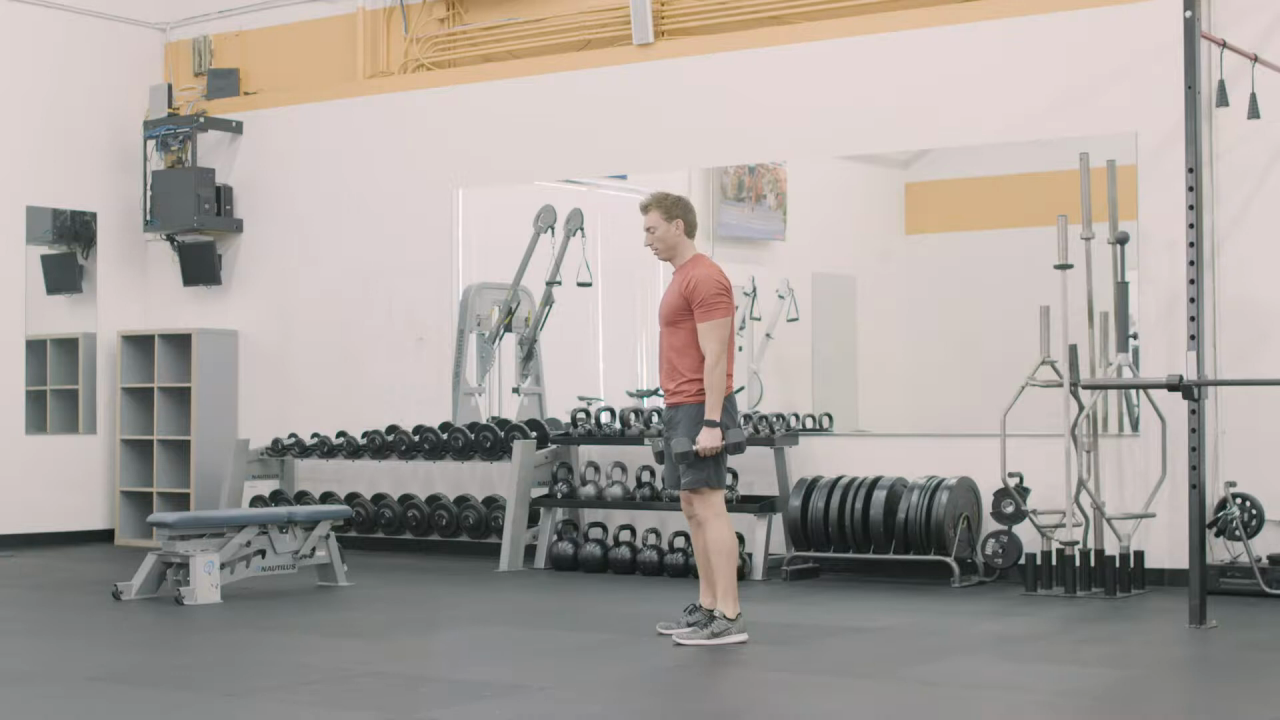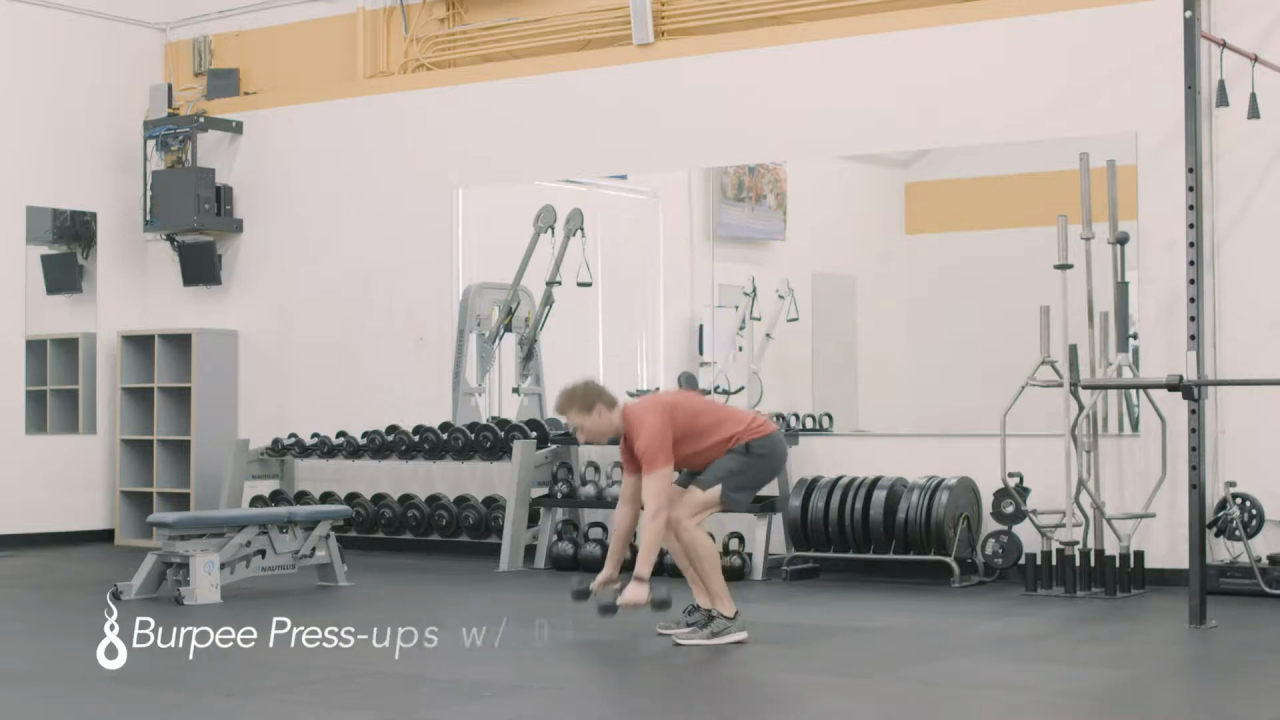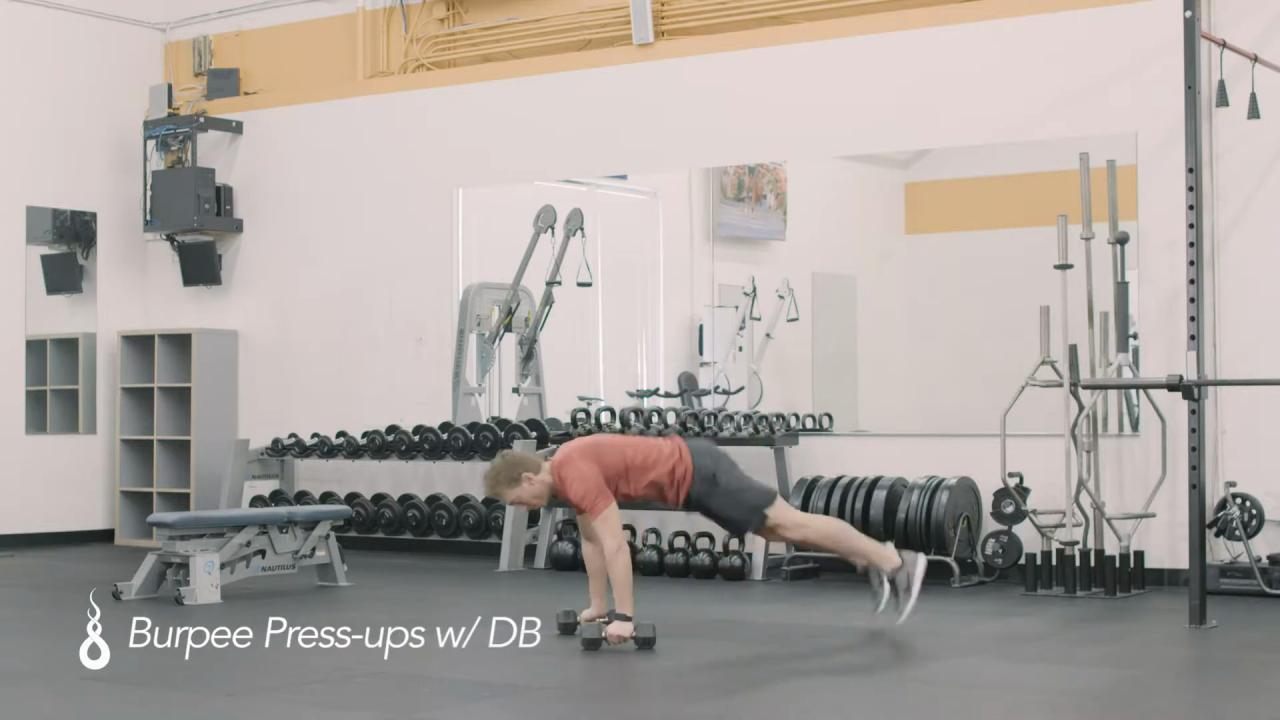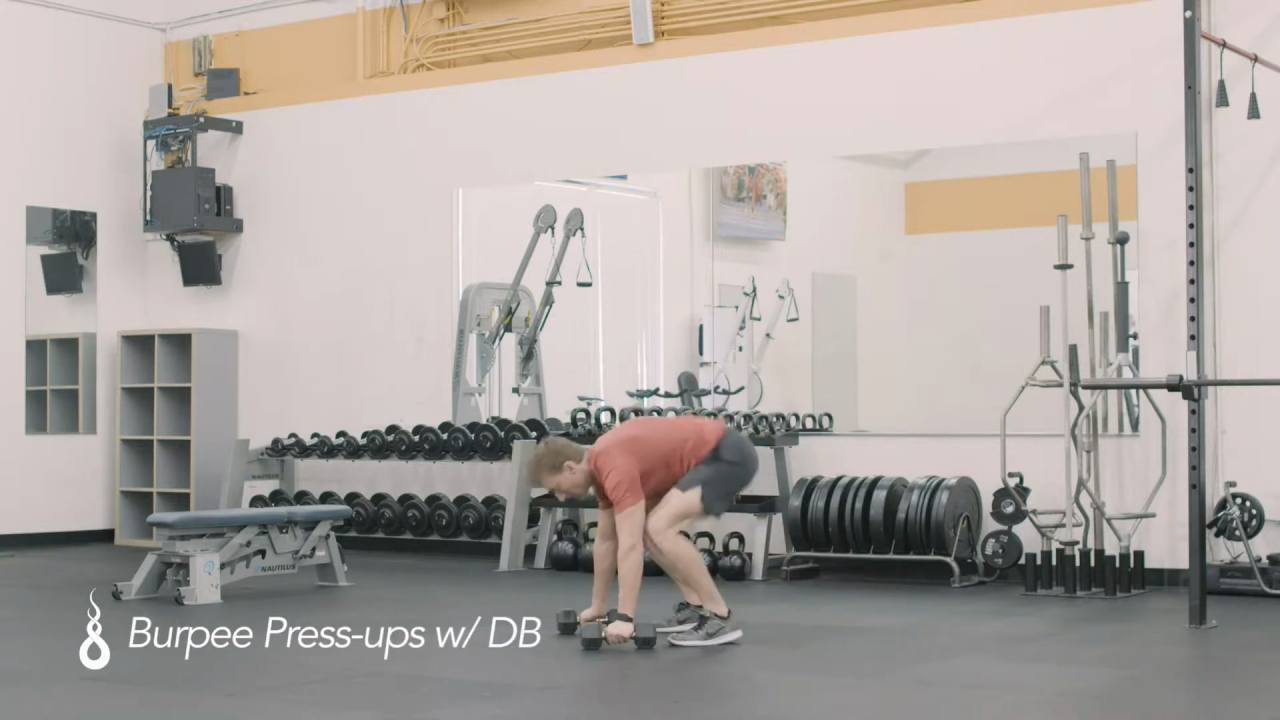
dt=0.7s
person 1, frame 1
left shoulder: (704, 278)
right shoulder: (682, 278)
left elbow: (715, 358)
left wrist: (711, 423)
left hip: (701, 410)
right hip: (681, 410)
left knee: (707, 508)
right knee: (693, 509)
left ankle: (728, 617)
right ankle: (708, 608)
person 1, frame 2
left shoulder: (648, 426)
right shoulder: (630, 429)
left elbow: (654, 510)
right elbow: (627, 507)
left wrist: (639, 580)
right wrist: (611, 568)
left hip: (759, 447)
right hip: (746, 447)
left knee: (679, 516)
right knee: (670, 514)
left ankle: (726, 617)
right ankle: (706, 607)
person 1, frame 3
left shoulder: (575, 476)
right shoulder: (565, 470)
left elbow: (615, 546)
right elbow: (592, 541)
left wrist: (623, 618)
right wrist: (597, 605)
left hip: (696, 471)
right hip: (690, 469)
left knee: (790, 524)
right knee: (777, 530)
left ankle: (896, 564)
right ankle: (876, 560)
person 1, frame 4
left shoulder: (616, 467)
right shoulder: (600, 466)
left elbow: (630, 546)
right elbow: (606, 540)
left wrist: (624, 618)
right wrist: (598, 605)
left hip: (729, 455)
right hip: (709, 456)
left knee: (659, 528)
right knee: (642, 524)
left ankle: (719, 616)
right ankle: (697, 604)
